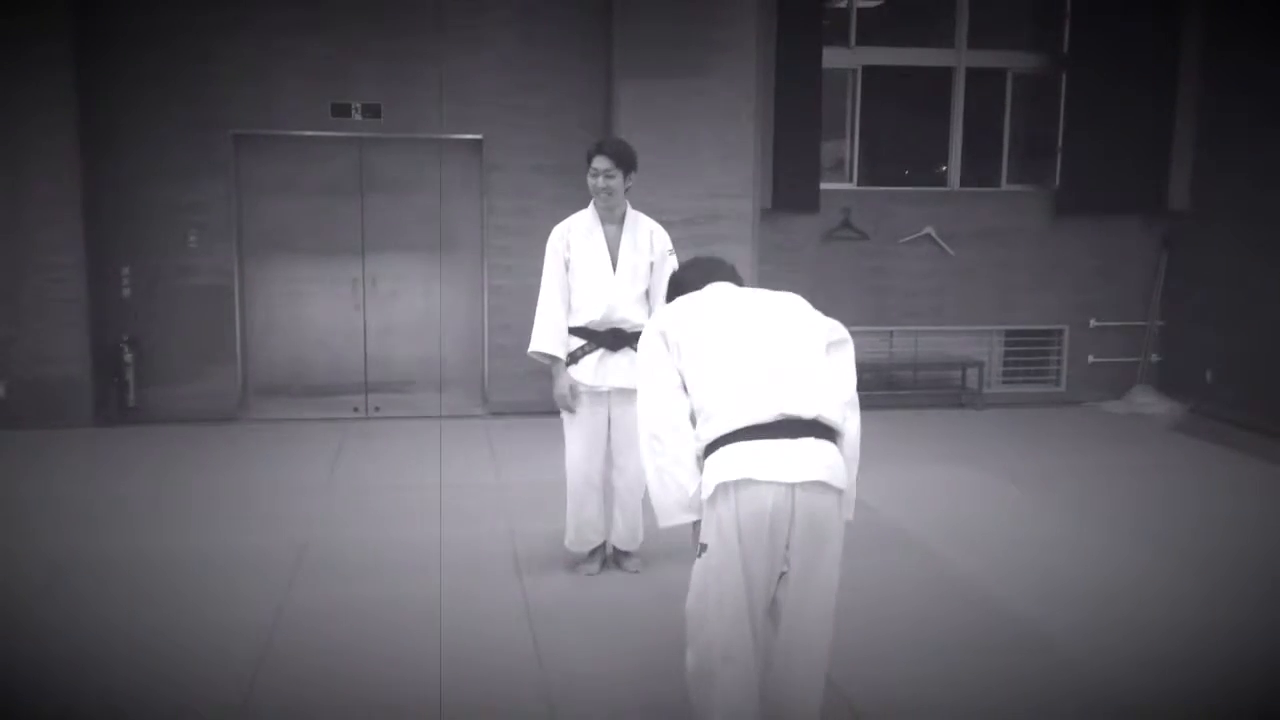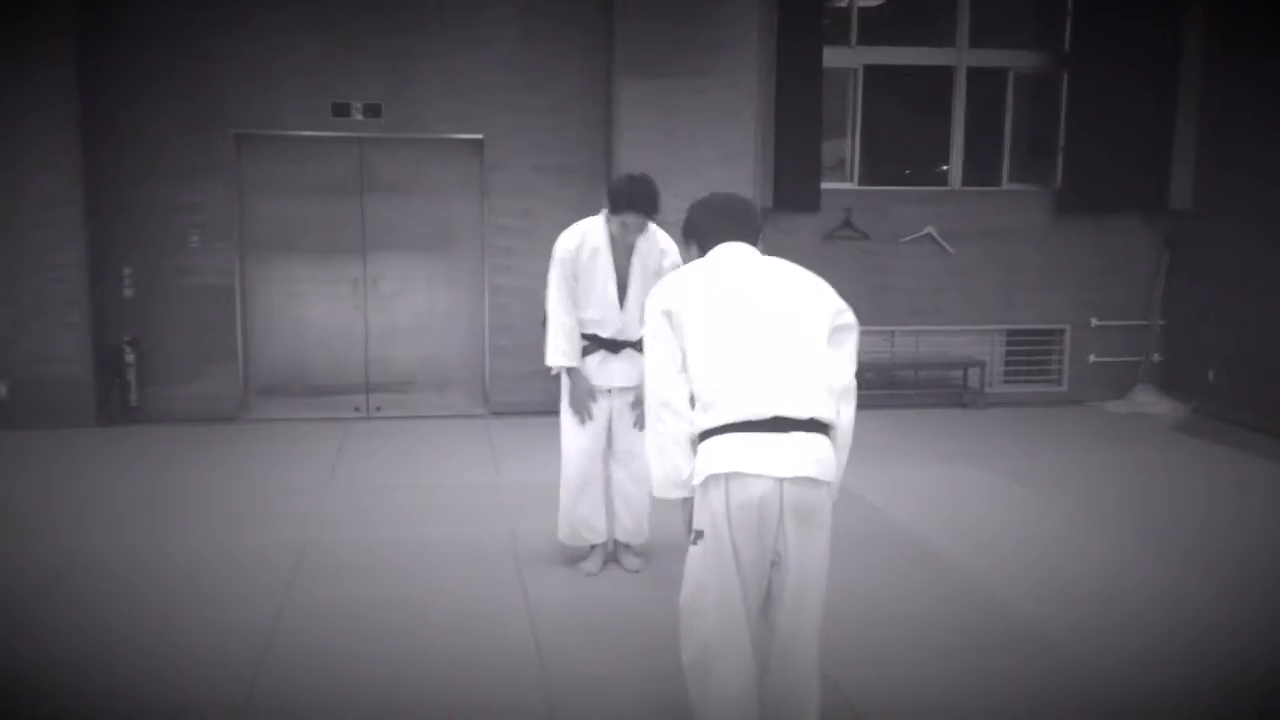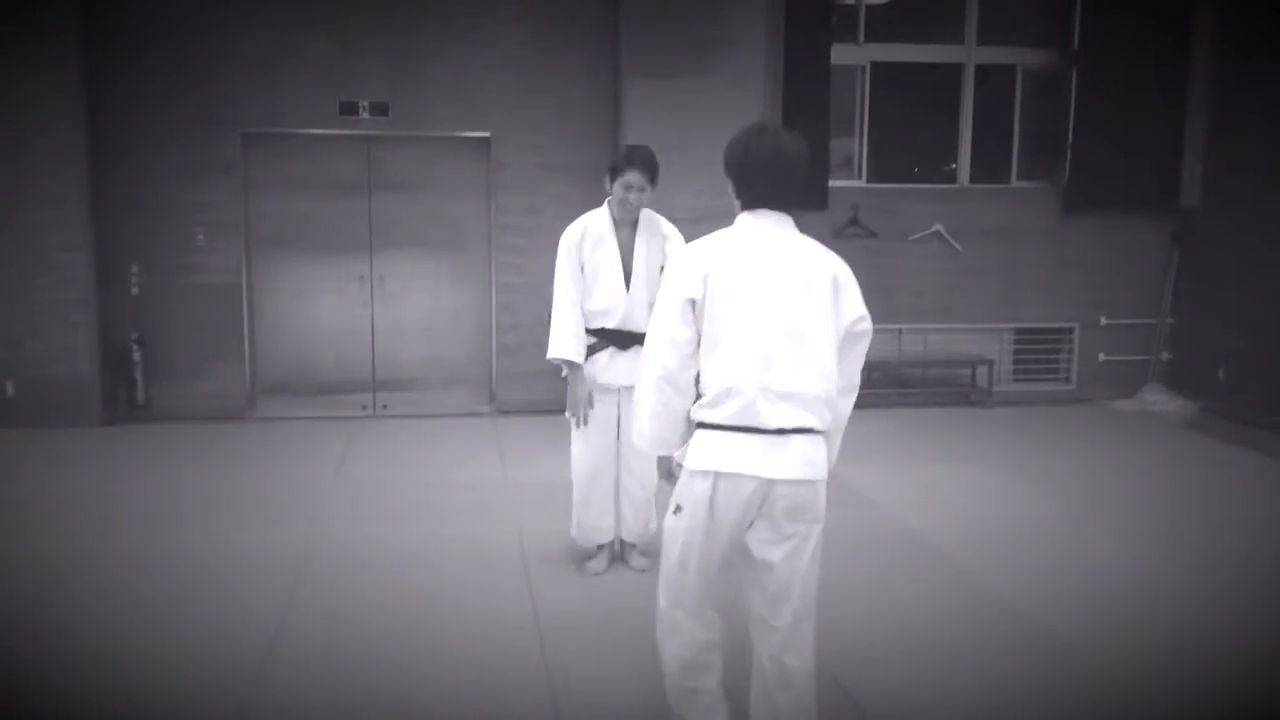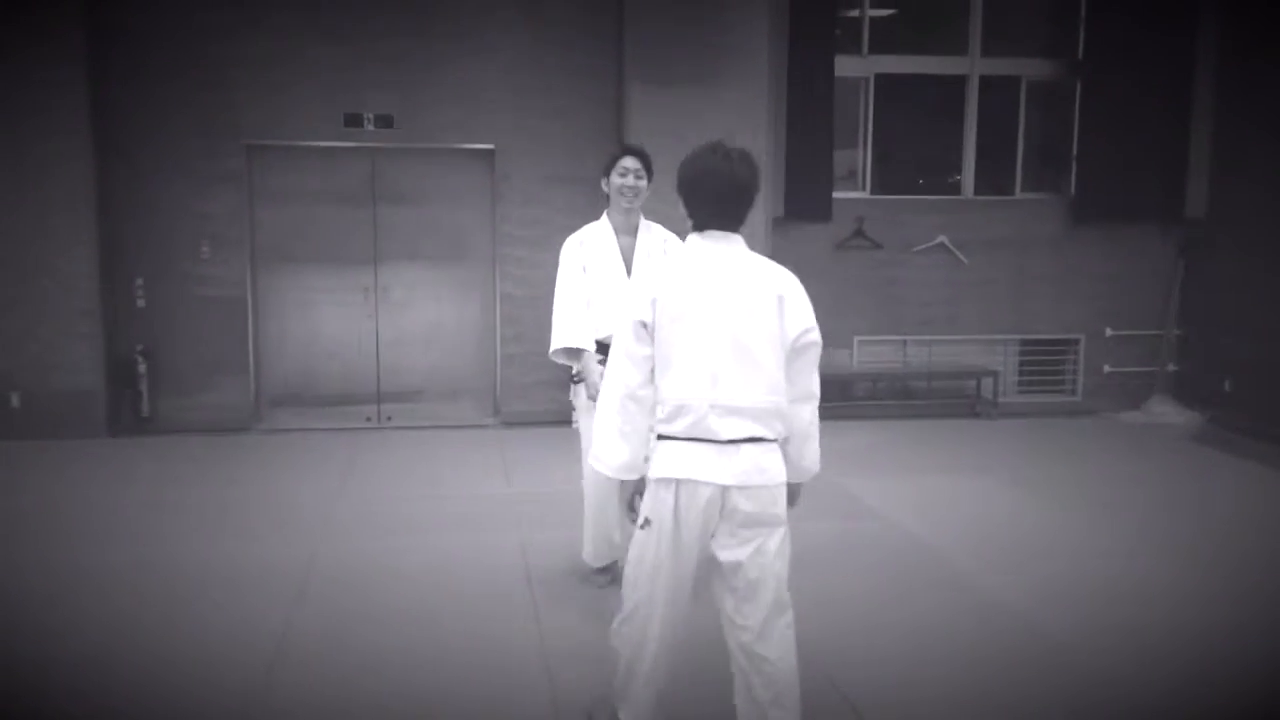
dt=0.4s
person 1, frame 1
left shoulder: (669, 319)
right shoulder: (797, 308)
left elbow: (664, 428)
right elbow: (845, 407)
left wrist: (691, 513)
right wrist: (841, 501)
left hip: (741, 473)
right hip: (820, 469)
left knee: (722, 639)
right knee: (803, 638)
person 1, frame 2
left shoulder: (676, 287)
right shoulder: (809, 283)
left elbow: (666, 395)
right elbow: (841, 387)
left wrist: (683, 486)
left hip: (732, 463)
right hip: (810, 462)
left knee: (719, 630)
right knee: (795, 630)
person 1, frame 3
left shoulder: (701, 258)
right shoulder: (832, 269)
left elbow: (669, 363)
right elbow: (845, 377)
left wrist: (666, 441)
left hip: (720, 456)
right hip: (800, 463)
left knee: (685, 601)
right knee: (786, 620)
person 1, frame 4
left shoulder: (660, 280)
right shoulder: (782, 284)
left elbow: (631, 384)
right elbow: (801, 389)
left wrist: (628, 468)
right wrist: (798, 468)
left hip: (681, 468)
right hip: (757, 470)
left knee: (647, 606)
right knee: (763, 622)
person 2, frame 1
left shoulder: (654, 236)
right shoulder: (566, 233)
left elbow: (666, 305)
right elbow: (554, 303)
right wrist: (558, 369)
left hip: (634, 362)
right hip: (582, 361)
left knee: (632, 464)
right knee: (584, 464)
left ankle: (624, 544)
right ankle: (591, 545)
person 2, frame 2
left shoulder: (662, 248)
right shoulder: (572, 243)
right elbow: (561, 313)
right wrist: (574, 375)
left hip: (636, 365)
right hip: (586, 361)
left knee: (634, 457)
right knee: (581, 457)
left ankle: (625, 539)
right ankle: (595, 540)
person 2, frame 3
left shoulder: (666, 235)
right shoulder: (579, 234)
right elbow: (568, 306)
right wrist: (575, 375)
left hip: (644, 358)
right hip: (595, 357)
left knee: (641, 459)
right knee: (592, 459)
left ankle: (631, 540)
right ankle: (601, 541)
person 2, frame 4
left shoulder: (668, 244)
right shoulder: (581, 244)
right elbow: (572, 308)
right wrist: (589, 367)
right hip: (602, 372)
right knee: (603, 475)
right ankle: (606, 559)
